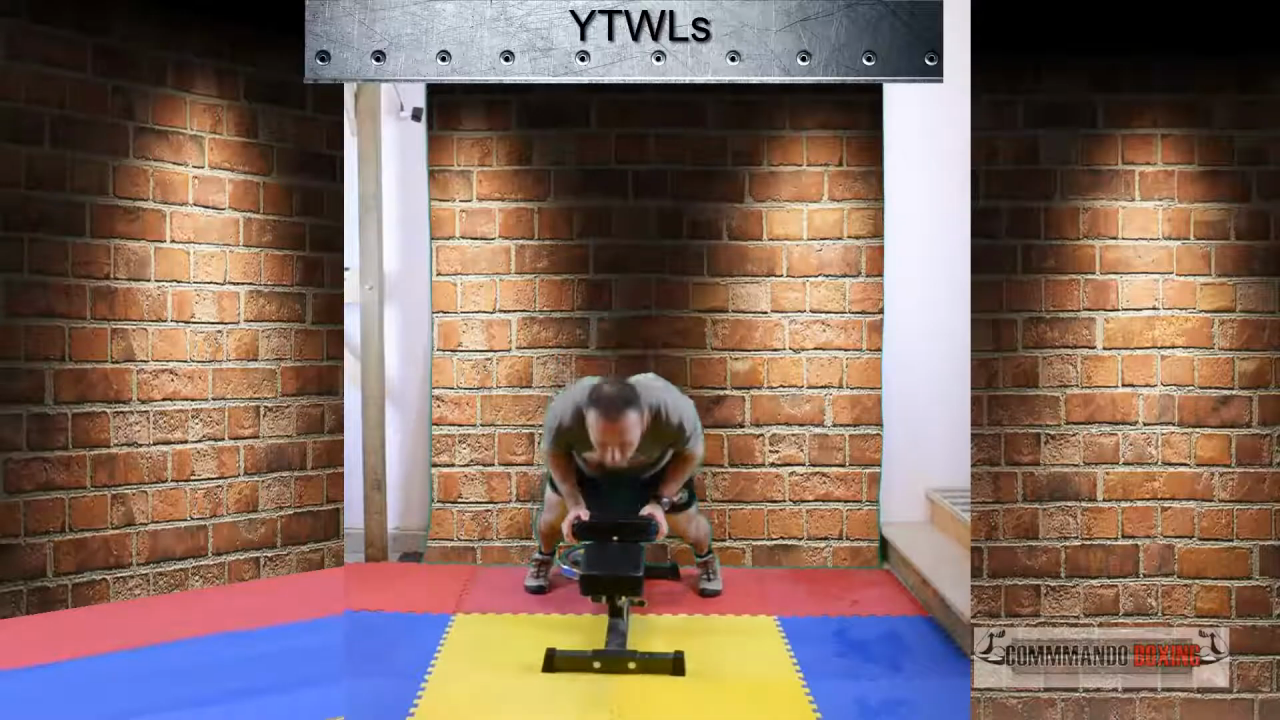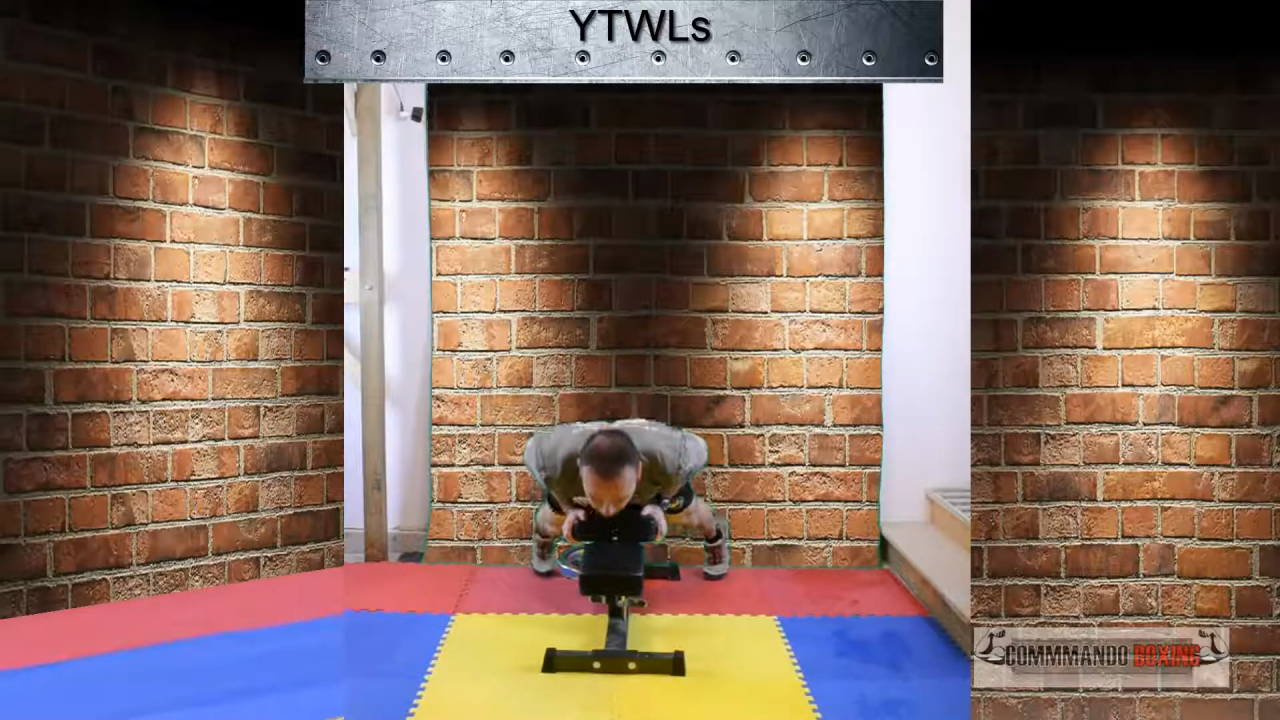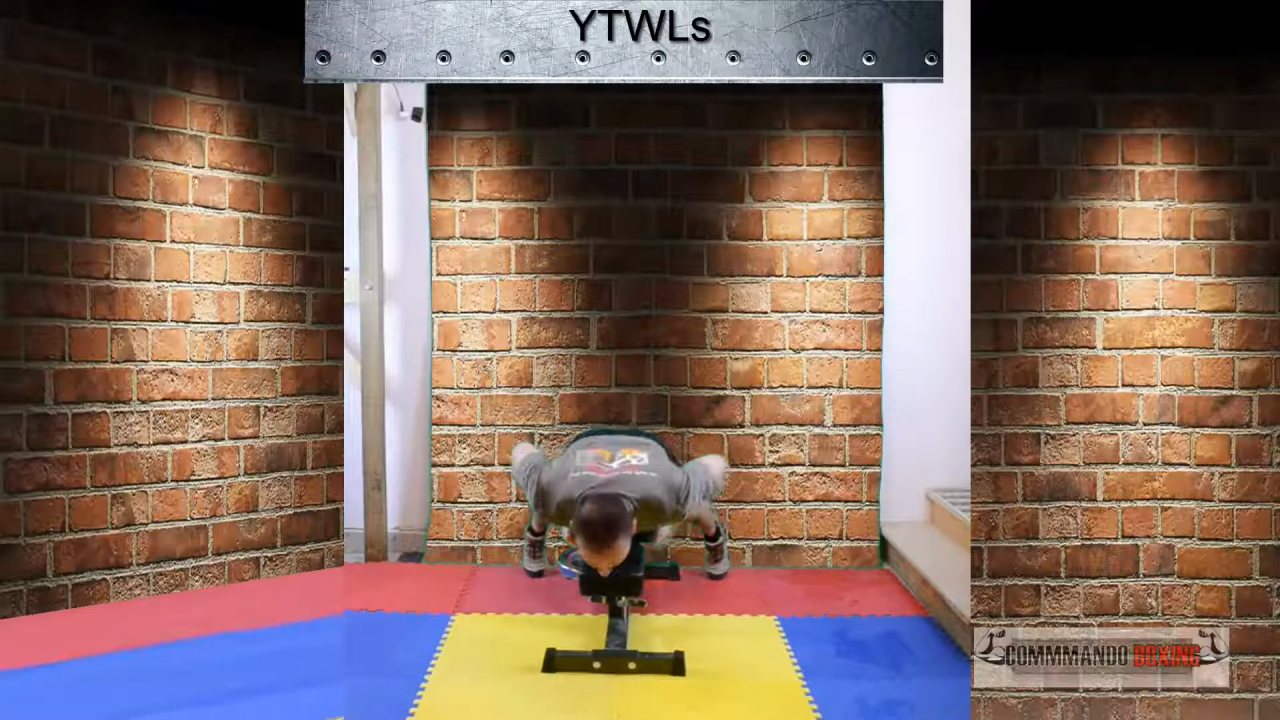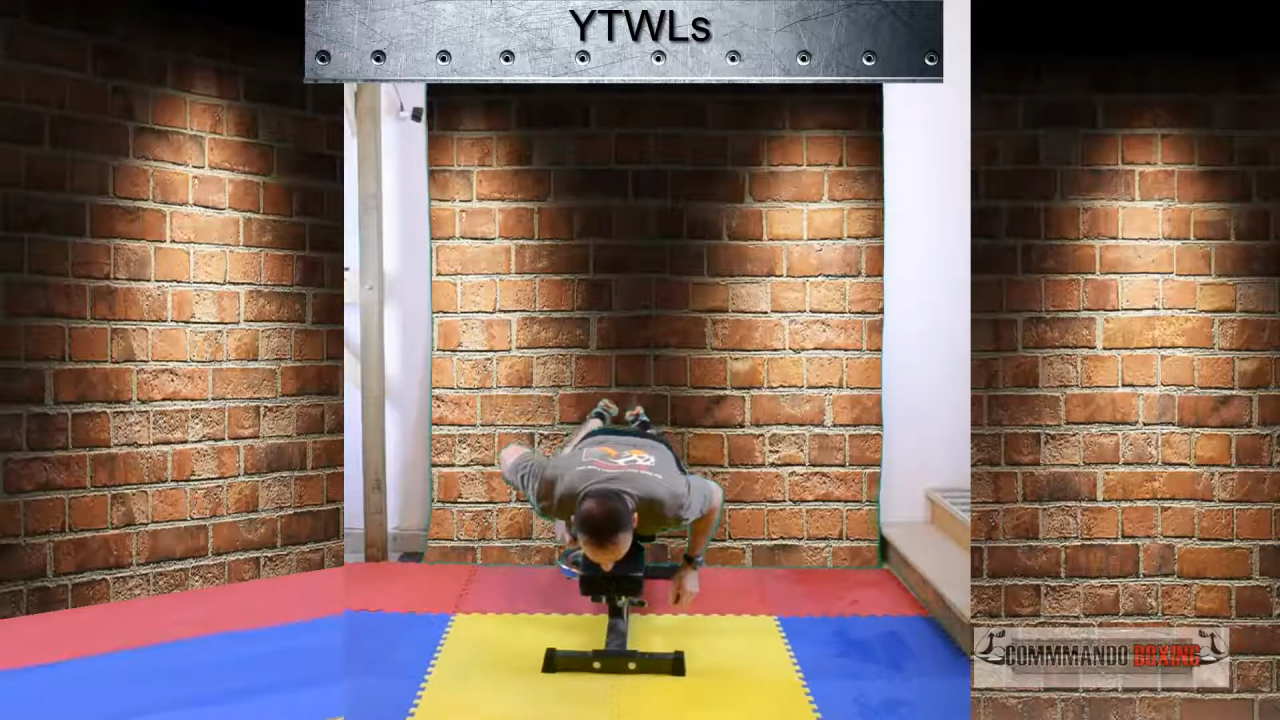
dt=1s
person 1, frame 1
left shoulder: (673, 412)
right shoulder: (564, 413)
left elbow: (692, 453)
right elbow: (554, 454)
left wrist: (662, 500)
right wrist: (573, 503)
left knee: (686, 525)
right knee: (554, 518)
left ankle: (705, 557)
right ankle: (544, 557)
person 1, frame 2
left shoulder: (668, 456)
right shoulder: (555, 460)
left elbow: (698, 447)
right elbow: (532, 447)
left wrist: (661, 503)
right wrist: (568, 507)
left knee: (688, 515)
right knee: (554, 524)
left ankle: (714, 535)
right ankle: (544, 536)
person 1, frame 3
left shoulder: (668, 497)
right shoulder: (551, 497)
left elbow: (717, 464)
right elbow: (521, 451)
left ankle: (713, 535)
right ankle: (536, 532)
person 1, frame 4
left shoulder: (669, 502)
right shoulder: (553, 491)
left elbow: (714, 496)
right elbow: (510, 455)
left wrist: (691, 565)
left ankle: (643, 429)
right ankle: (598, 419)
